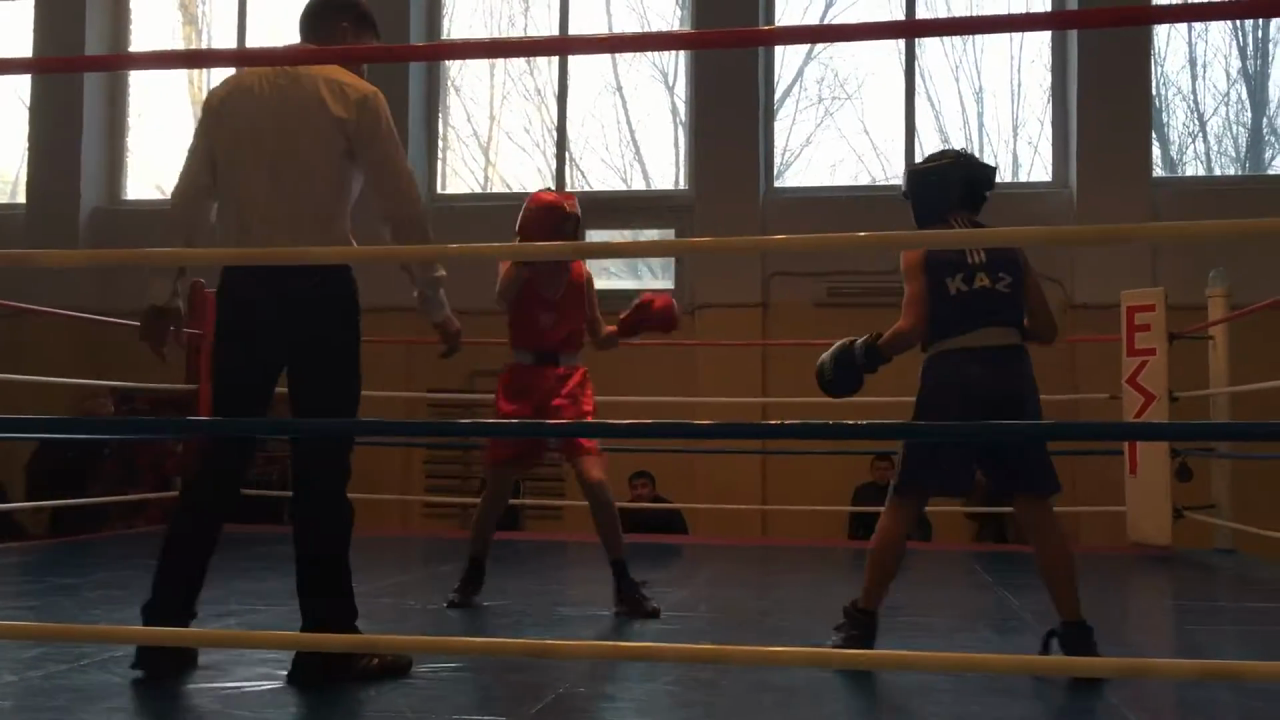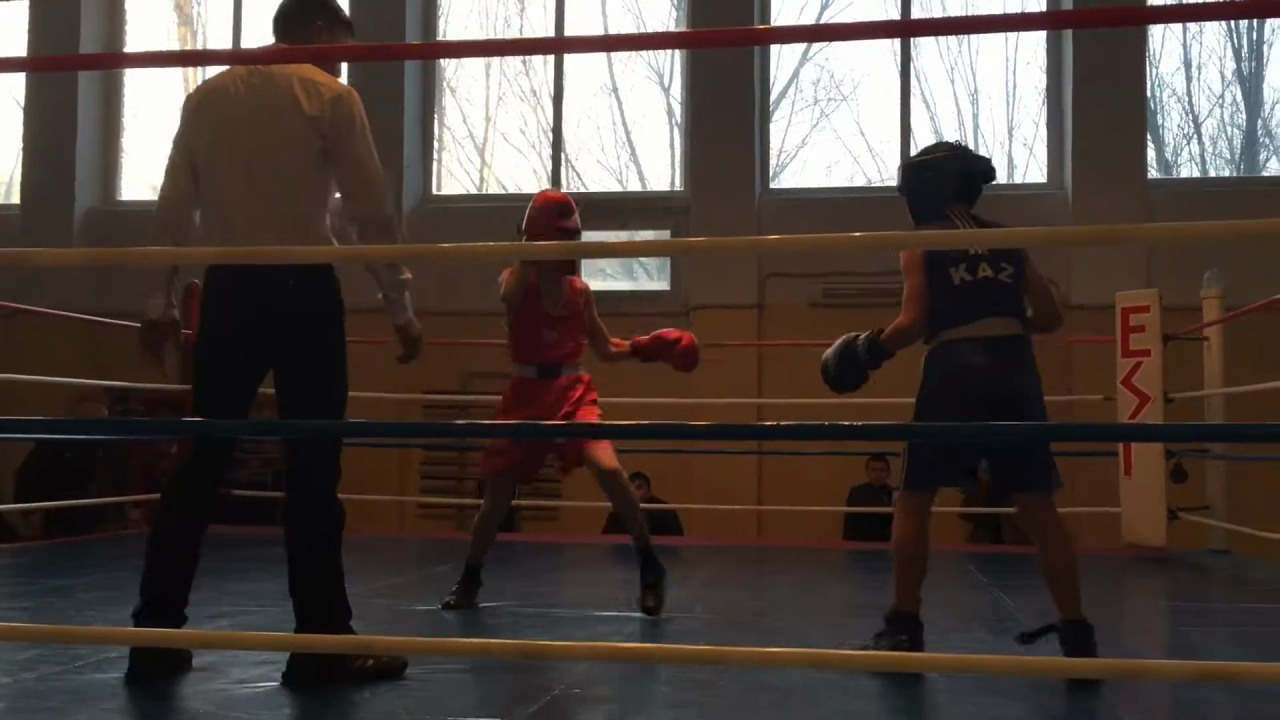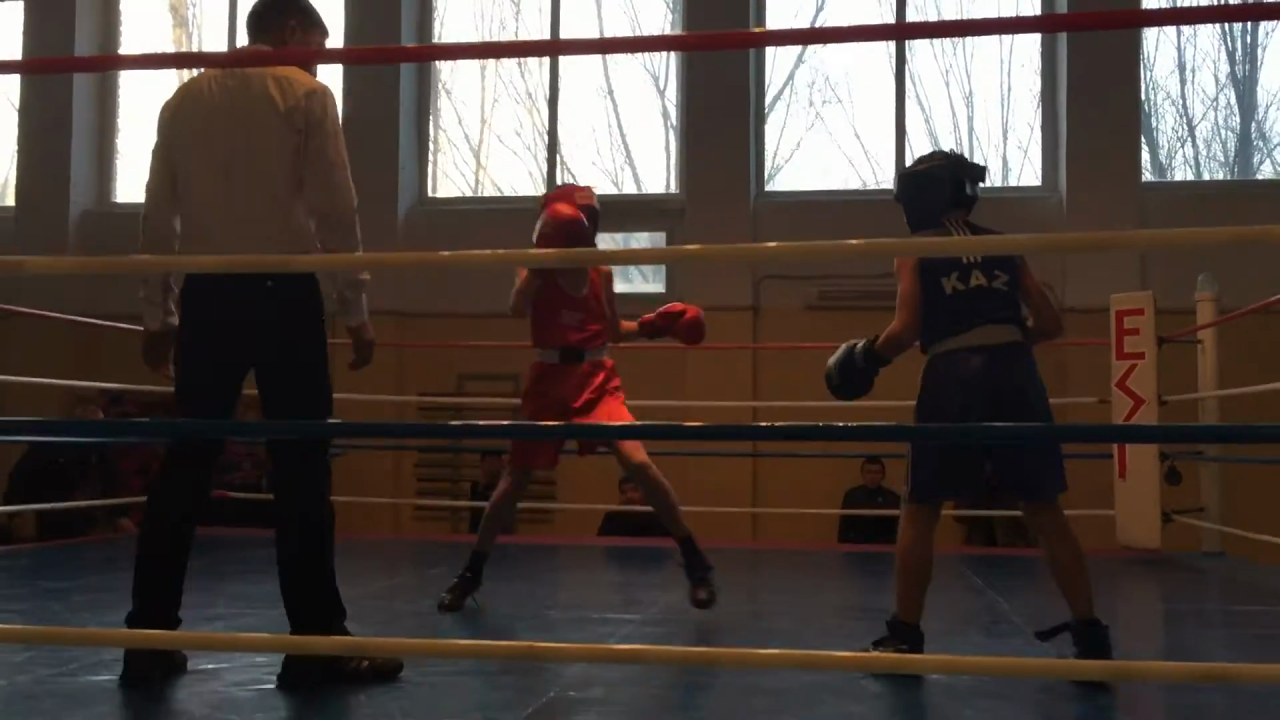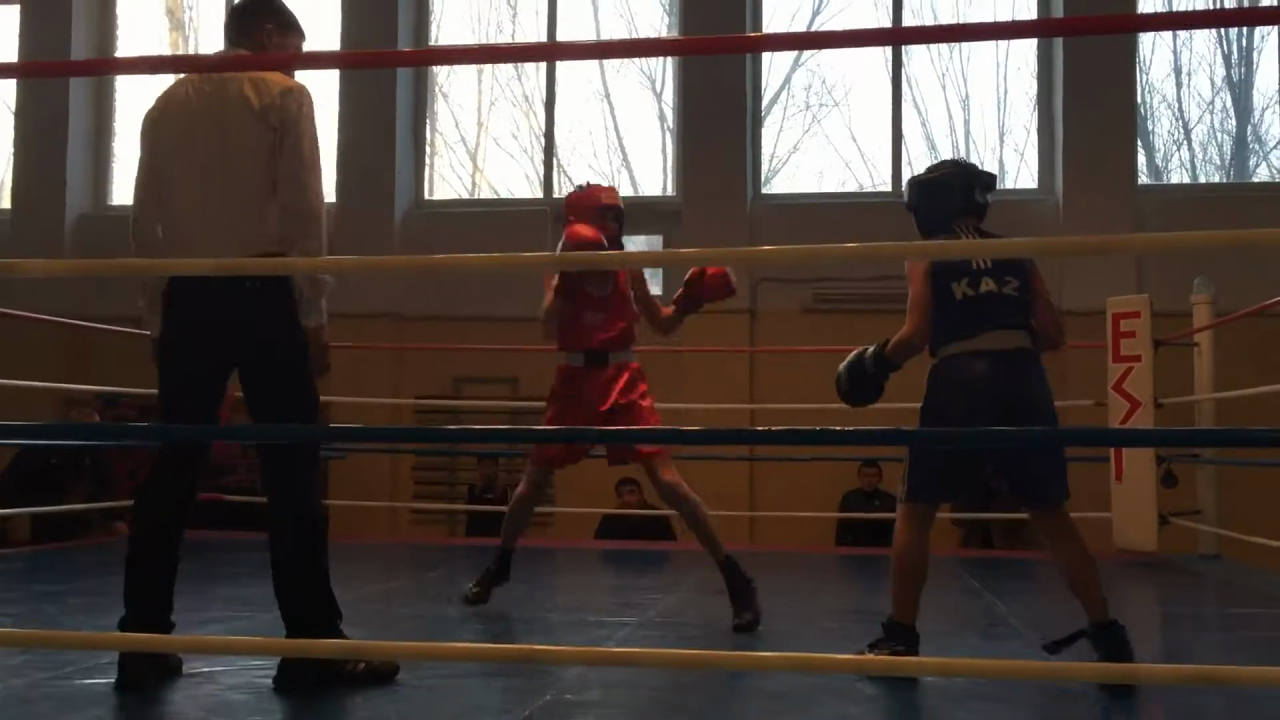
dt=0.1s
person 1, frame 1
left shoulder: (228, 94)
right shoulder: (355, 97)
left elbow: (188, 202)
right elbow: (402, 208)
left wrist: (167, 294)
right wrist: (437, 304)
left hip: (244, 287)
right hip: (318, 289)
left knee: (222, 456)
right knee: (321, 464)
left ankle: (166, 627)
right ankle: (328, 640)
person 1, frame 2
left shoulder: (207, 96)
right shoulder: (330, 96)
left elbow: (173, 209)
right elbow: (371, 208)
left wrist: (163, 303)
right wrist: (401, 307)
left hip: (227, 289)
right hip: (300, 288)
left knee: (205, 458)
right knee: (312, 465)
left ankle: (156, 632)
right ankle: (322, 642)
person 1, frame 3
left shoulder: (186, 99)
right shoulder: (304, 94)
left elbow: (157, 216)
right elbow: (335, 209)
left wrist: (157, 313)
right wrist: (355, 311)
left hip: (207, 294)
right hip: (280, 290)
left knee: (188, 461)
right knee: (301, 467)
left ankle: (150, 637)
right ankle: (317, 641)
person 1, frame 4
left shoulder: (166, 105)
right shoulder: (282, 94)
left elbow: (145, 225)
right elbow: (302, 207)
left wrist: (155, 317)
right wrist: (314, 312)
left hip: (189, 298)
right hip: (261, 292)
left knee: (173, 465)
right knee: (291, 468)
left ankle: (144, 642)
right ankle: (313, 645)
person 2, frame 1
left shoulder: (921, 248)
right shoulder: (1009, 248)
left elbow: (912, 328)
right elbow: (1046, 329)
left wrist: (866, 354)
left hip: (952, 377)
right hip: (1011, 377)
left knee: (906, 504)
right knee: (1035, 509)
left ankle: (861, 622)
right ankle: (1076, 636)
person 2, frame 2
left shoulder: (920, 243)
right shoulder: (1007, 239)
left elbow: (912, 323)
right elbow: (1050, 318)
left wrist: (868, 350)
left hip: (954, 370)
right hip: (1015, 369)
left knee: (914, 499)
right knee: (1037, 505)
left ankle: (904, 627)
right ankle: (1076, 634)
person 2, frame 3
left shoulder: (915, 250)
right shoulder: (1005, 246)
left elbow: (905, 329)
right elbow: (1049, 324)
left wrist: (868, 357)
left hip: (954, 378)
right hip: (1016, 375)
left knee: (921, 510)
right knee: (1044, 510)
left ankle: (903, 637)
right ankle: (1090, 633)
person 2, frame 4
left shoulder: (926, 256)
right shoulder: (1016, 254)
left elbow: (917, 334)
right elbow: (1053, 335)
left wrist: (877, 362)
left hip: (960, 383)
right hip: (1023, 380)
left knee: (916, 511)
right knee: (1052, 516)
left ankle: (899, 638)
right ankle: (1108, 636)
person 3, frame 1
left shoulder: (580, 275)
right shoulder: (517, 266)
left elbow: (598, 335)
right elbow: (504, 298)
left wrist: (633, 323)
right wrist: (525, 248)
left hip: (568, 383)
right hip: (521, 383)
left knee: (593, 479)
right knee: (498, 486)
left ankle: (624, 581)
right ankle: (472, 576)
person 3, frame 2
left shoulder: (580, 290)
right shoulder: (519, 274)
left elbow: (606, 349)
right elbow: (507, 299)
left wrist: (647, 347)
left hip: (573, 394)
right hip: (525, 396)
left knee: (609, 469)
right knee: (497, 497)
left ankle: (649, 565)
right ankle: (469, 579)
person 3, frame 3
left shoulder: (600, 273)
right shoulder: (535, 266)
left elbow: (614, 330)
right elbow: (517, 308)
left wrist: (655, 325)
right wrist: (542, 263)
left hip: (597, 379)
right hip: (548, 381)
left knee: (637, 463)
right knee: (514, 484)
left ankle: (693, 558)
right ankle: (471, 573)
person 3, frame 4
left shoulder: (628, 270)
right shoulder: (562, 274)
left elbow: (661, 322)
right elbow: (550, 330)
left wrist: (689, 298)
right wrist: (566, 278)
left hip: (623, 383)
right hip: (574, 385)
left knee: (668, 481)
right knee: (532, 482)
left ankle: (737, 581)
right ankle: (499, 567)
